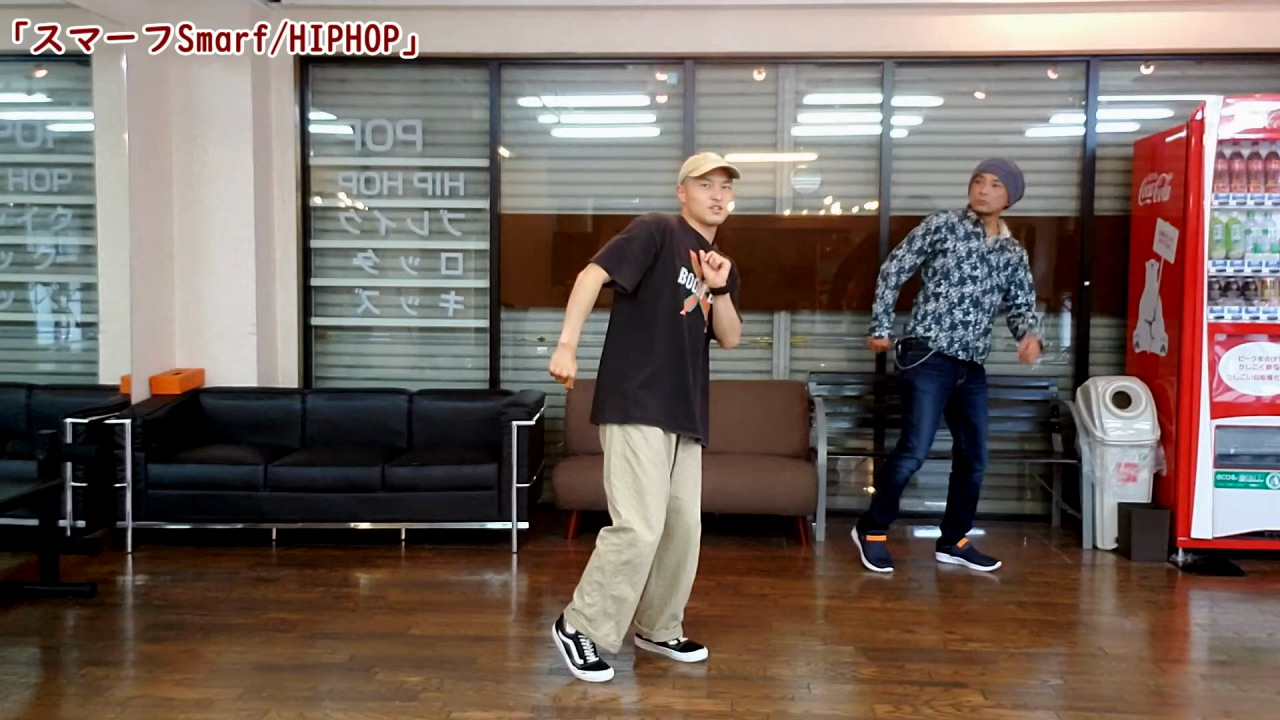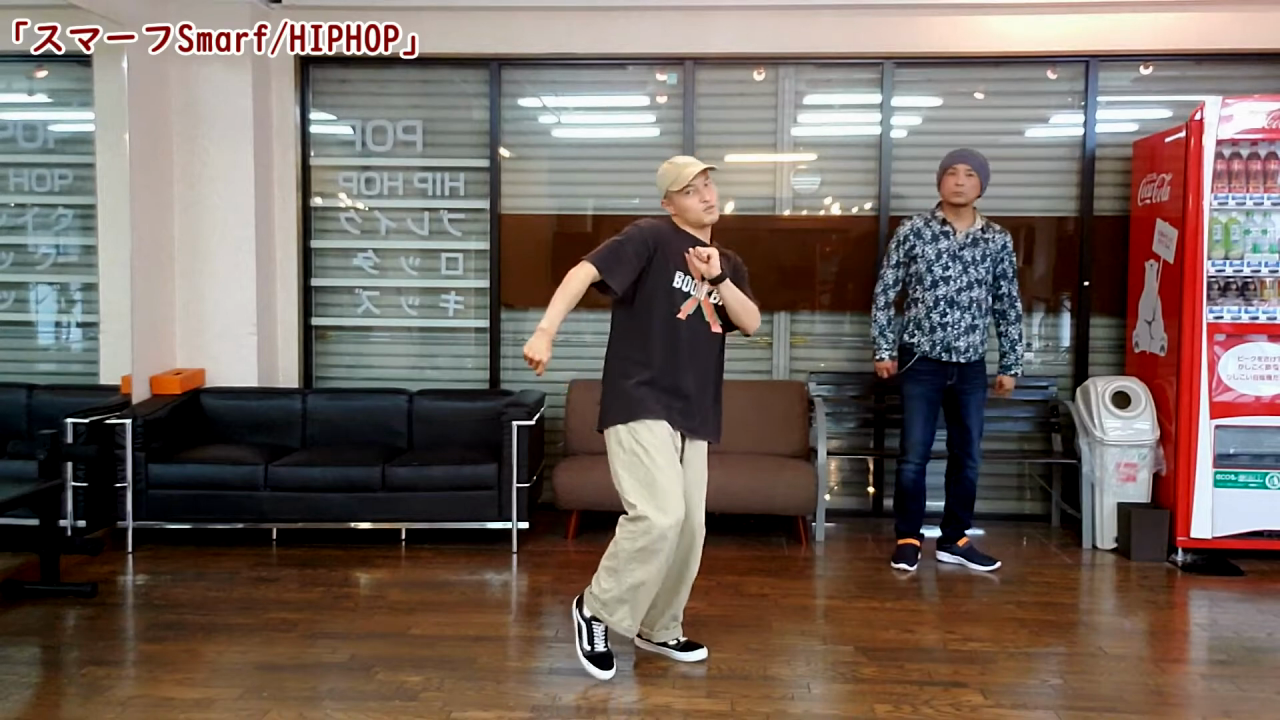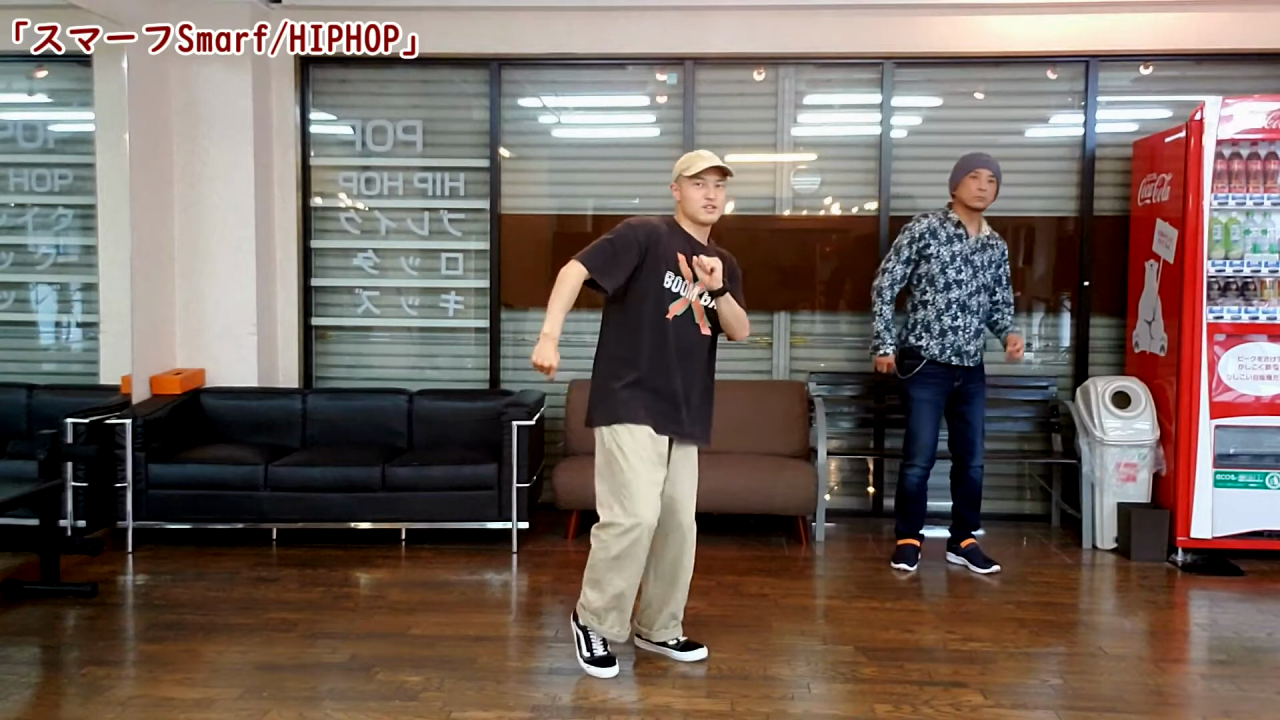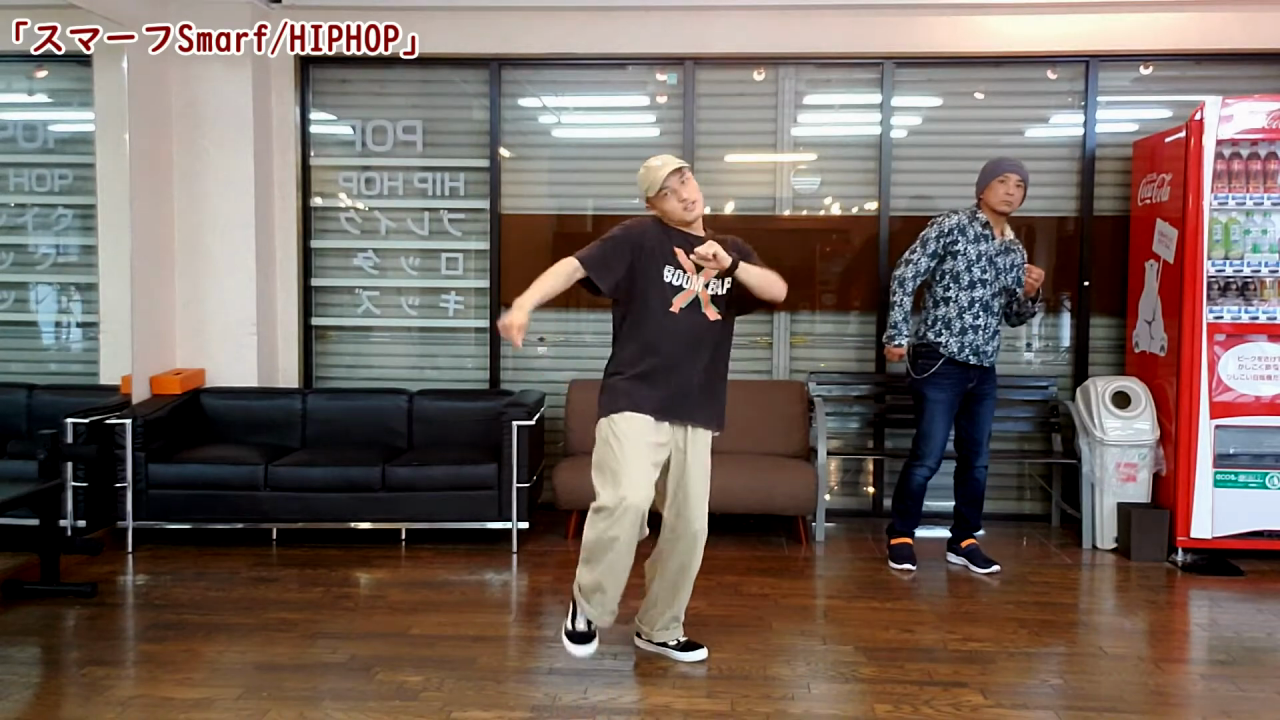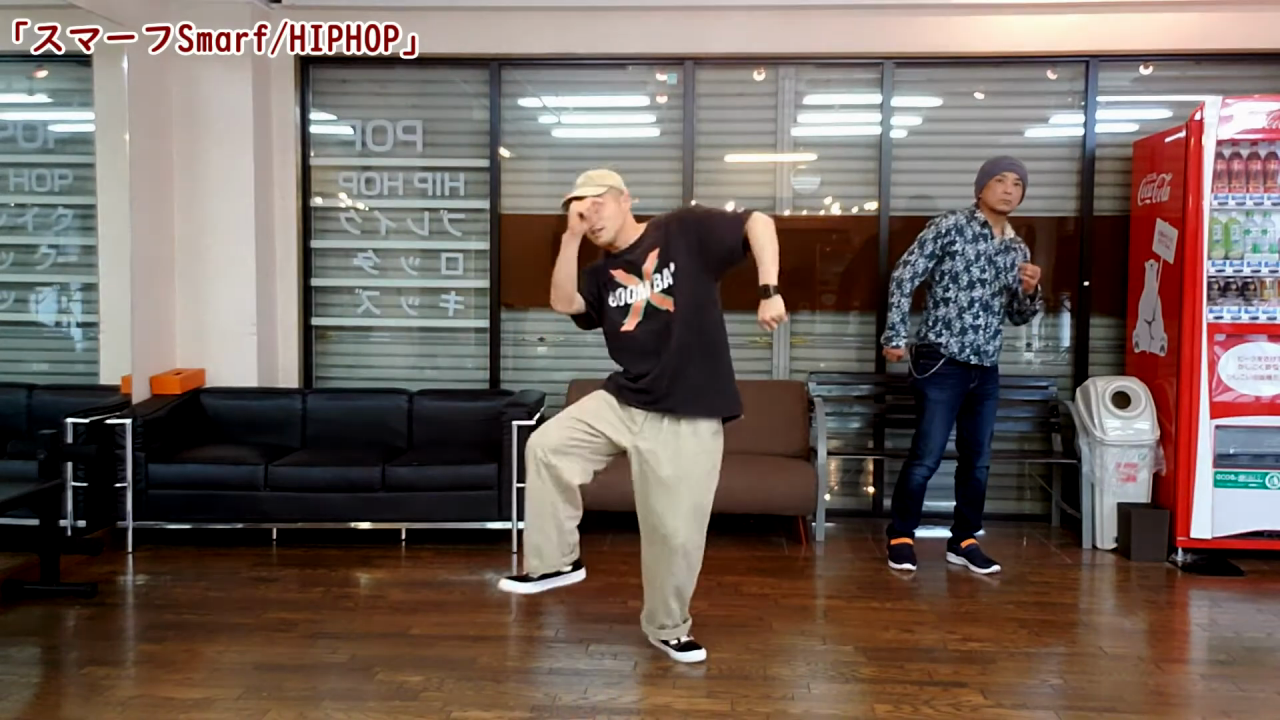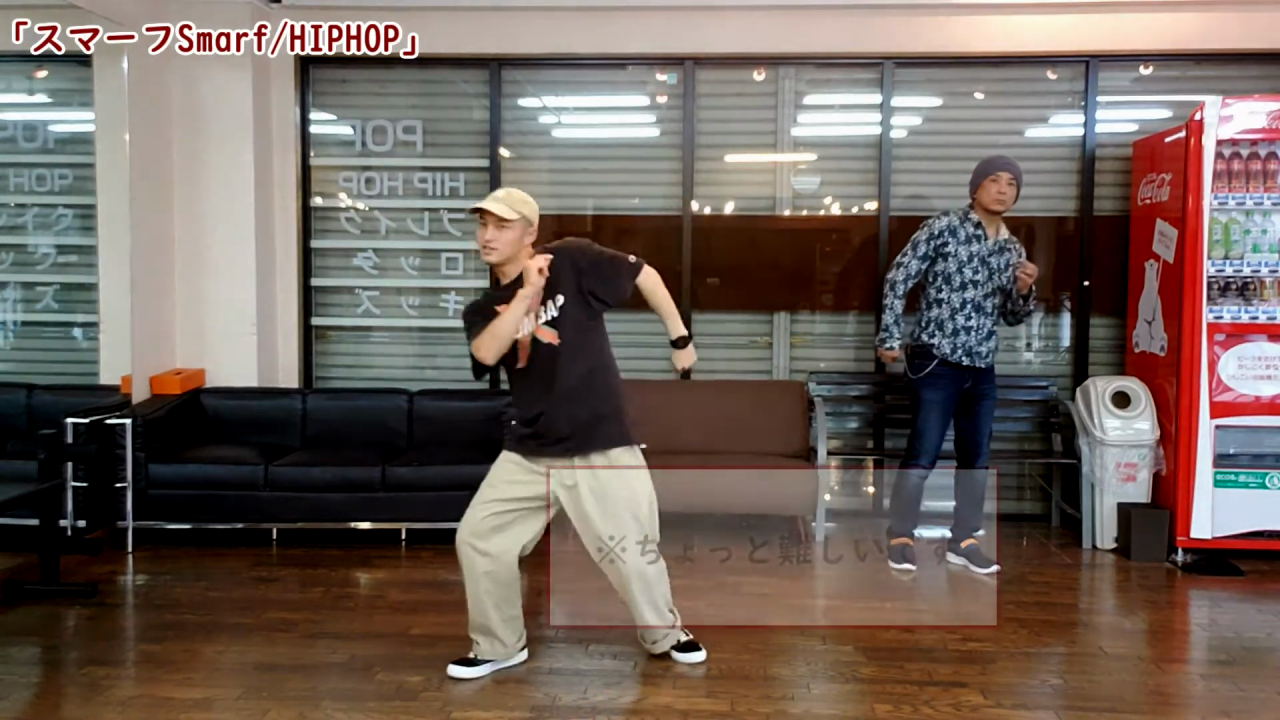
dt=0.5s
person 1, frame 1
left shoulder: (720, 263)
right shoulder: (655, 232)
left elbow: (730, 337)
right elbow: (593, 274)
left wrist: (720, 290)
right wrist: (566, 345)
left hip: (684, 412)
right hip: (636, 404)
left knee: (683, 527)
right knee: (639, 526)
left ankle: (658, 628)
right ankle: (579, 625)
person 1, frame 2
left shoulder: (730, 264)
right shoulder: (650, 238)
left elbow: (751, 324)
right elbow: (585, 272)
left wrist: (718, 278)
right wrist: (545, 331)
left hip: (693, 413)
right hip: (640, 404)
left knee: (688, 527)
right knee: (658, 516)
left ankle: (658, 629)
right ankle: (597, 608)
person 1, frame 3
left shoulder: (724, 266)
right shoulder: (643, 236)
left elbow: (741, 332)
right elbow: (576, 269)
left wrist: (718, 288)
right wrist: (549, 335)
left hip: (683, 415)
right hip: (626, 405)
left knee: (678, 526)
right knee: (634, 516)
left ankle: (658, 628)
right ankle: (594, 620)
person 1, frame 4
left shoulder: (732, 251)
right shoulder: (639, 237)
left elbow: (778, 291)
right elbow: (574, 266)
left wrist: (729, 264)
right wrist: (522, 306)
left hip: (695, 410)
right hip: (635, 397)
left knee: (689, 527)
right knee: (625, 501)
left ankle: (659, 629)
right ankle: (588, 605)
person 1, frame 5
left shoulder: (685, 228)
right shoulder: (603, 273)
left elbow: (759, 223)
right elbow: (562, 303)
left wrist: (769, 291)
right wrist: (571, 239)
left hip: (692, 409)
right hip: (623, 399)
left knee: (676, 528)
right knee: (546, 449)
left ankle: (667, 627)
right ankle: (555, 561)
person 1, frame 6
left shoulder: (573, 259)
right shoulder: (484, 310)
left elbow: (643, 275)
right elbow: (486, 355)
left wrist: (680, 338)
right wrist: (529, 294)
left hip: (601, 444)
right hip: (529, 452)
left knee: (630, 554)
right knee: (477, 539)
left ankle: (663, 632)
right ankle: (498, 645)
person 2, frame 1
left shoulder: (1015, 254)
right shoulder: (942, 225)
left elbow: (1024, 307)
right elbow: (893, 270)
left wrist: (1031, 337)
right wrist: (880, 325)
left hip: (971, 367)
right hip: (928, 357)
left knee: (973, 458)
right knee: (914, 449)
left ankle: (953, 540)
right ankle: (872, 530)
person 2, frame 2
left shoulder: (998, 240)
right shoulder: (913, 231)
left elbow: (1009, 306)
right elbow: (885, 292)
left wrist: (1010, 365)
right wrist: (884, 348)
left hip: (970, 366)
right hip: (921, 362)
left knee: (967, 457)
right knee: (914, 455)
left ankle: (954, 539)
right ankle: (908, 538)
person 2, frame 3
left shoulder: (996, 247)
right shoulder: (925, 229)
left elbow: (999, 306)
right elbow: (885, 286)
left wrist: (1010, 333)
right wrist: (884, 344)
left hip: (970, 368)
right hip: (925, 363)
left knee: (971, 459)
right knee: (919, 457)
left ankle: (963, 540)
right ankle: (908, 538)
person 2, frame 4
left shoulder: (1015, 251)
right shoulder: (951, 226)
left elbow: (1014, 316)
right elbow: (905, 276)
left wrist: (1030, 294)
right wrist: (897, 335)
left hip: (983, 369)
right hip: (939, 363)
left knee: (976, 460)
right knee: (927, 456)
left ankle: (963, 540)
right ankle: (900, 535)
person 2, frame 5
left shoulder: (1018, 250)
right shoulder: (950, 226)
left elbow: (1018, 316)
right elbow: (904, 276)
left wrist: (1030, 292)
right wrist: (896, 335)
left hip: (986, 369)
right hip: (941, 363)
left knee: (977, 460)
right knee: (926, 456)
left ankle: (963, 540)
right ankle: (900, 536)
person 2, frame 6
left shoulder: (1013, 250)
right shoulder: (943, 227)
left elbow: (1013, 316)
right elbow: (898, 278)
left wrist: (1024, 290)
right wrist: (889, 337)
left hip: (981, 369)
right hip: (936, 363)
left knee: (976, 460)
right knee: (922, 457)
left ankle: (963, 539)
right ankle: (900, 536)
